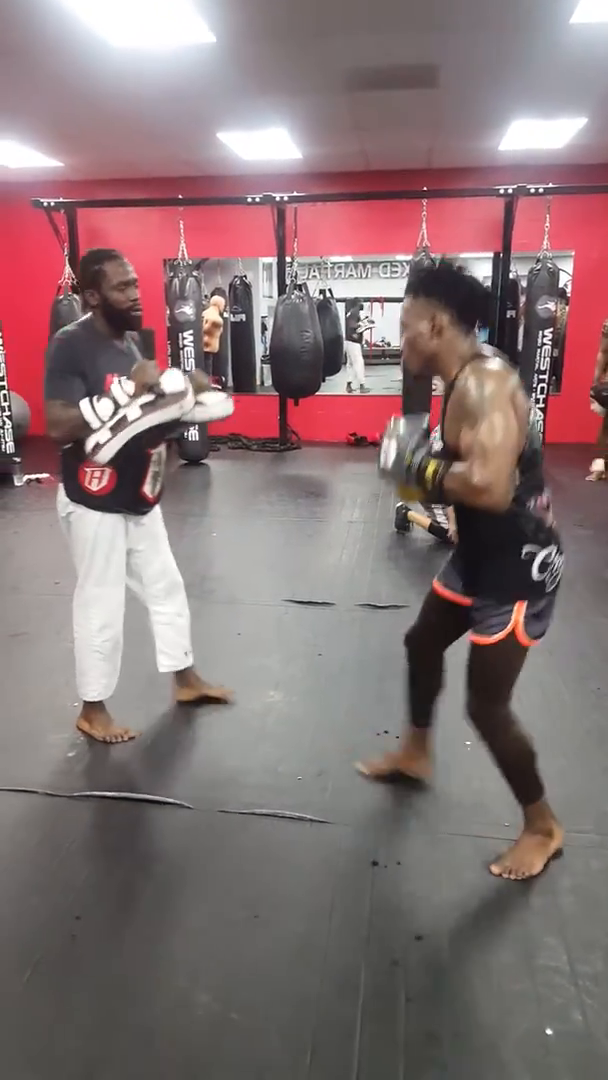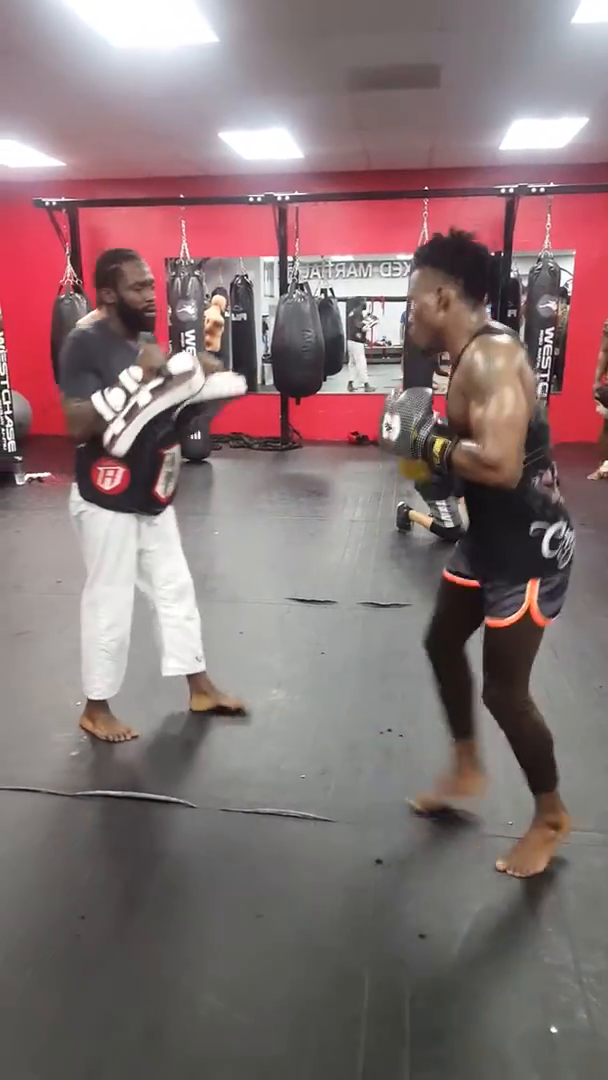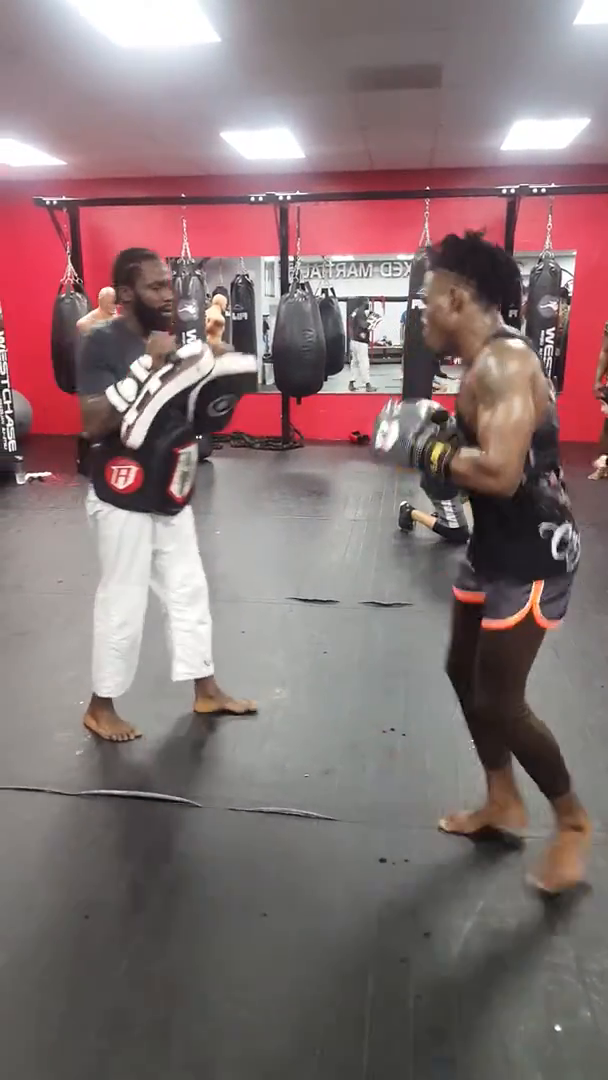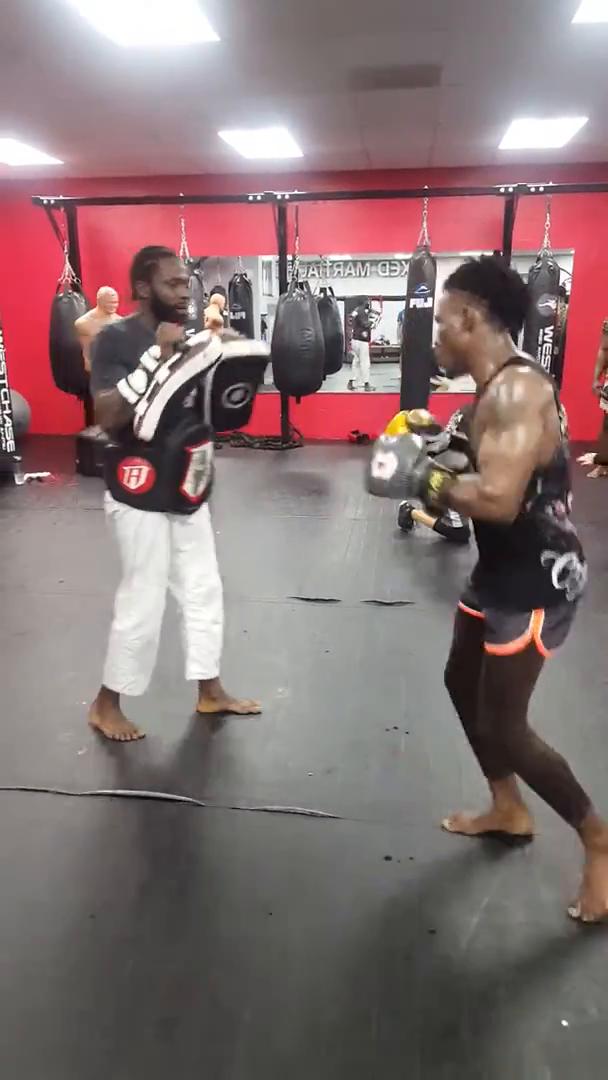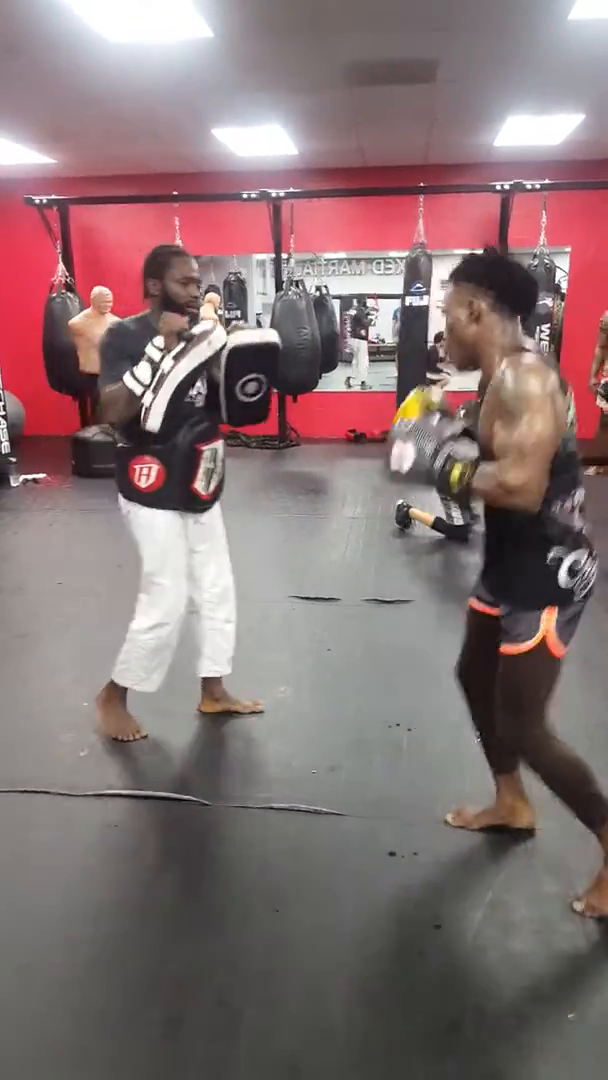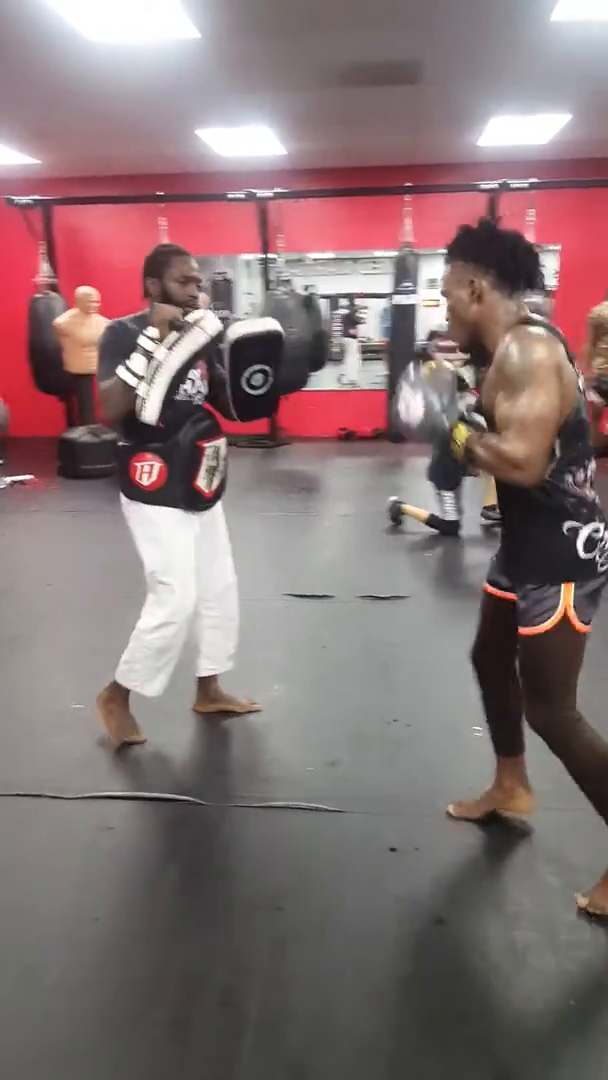
dt=0.1s
person 1, frame 1
left shoulder: (485, 383)
right shoulder: (465, 383)
left elbow: (492, 488)
left wrist: (420, 466)
right wrist: (421, 463)
left hip: (518, 567)
right hip: (478, 557)
left knee: (486, 707)
right knee: (421, 644)
left ankle: (543, 827)
right ankle: (414, 752)
person 1, frame 2
left shoulder: (489, 357)
right shoulder: (474, 357)
left elbow: (501, 465)
left wrist: (428, 441)
right wrist: (439, 439)
left hip: (527, 548)
right hip: (487, 537)
left knee: (505, 693)
right knee: (441, 643)
left ankle: (550, 819)
right ankle: (465, 769)
person 1, frame 3
left shoulder: (503, 361)
right shoulder: (487, 360)
left elbow: (500, 471)
left wrist: (425, 448)
right wrist: (435, 445)
left hip: (533, 552)
right hip: (495, 544)
left knee: (499, 701)
right knee: (464, 669)
left ankle: (570, 821)
right ankle: (503, 801)
person 1, frame 4
left shoulder: (514, 389)
right shoulder: (501, 385)
left elbow: (499, 499)
left wrist: (422, 478)
right wrist: (436, 452)
left hip: (536, 577)
right hip: (503, 568)
left knee: (504, 724)
right knee: (463, 681)
right ankle: (508, 808)
person 1, frame 5
left shoulder: (521, 377)
right shoulder: (505, 375)
left elbow: (522, 488)
left wrist: (445, 469)
left hip: (546, 573)
right hip: (512, 563)
left knee: (524, 729)
right knee: (475, 675)
right ankle: (511, 802)
person 1, frame 6
left shoulder: (525, 348)
right shoulder: (515, 350)
left elbow: (524, 461)
left wrist: (452, 434)
right wrist: (473, 421)
right hip: (528, 541)
left knee: (551, 711)
right knee: (490, 662)
right ankle: (508, 788)
person 2, frame 1
left shoulder: (128, 341)
right shoulder: (71, 346)
right elbow: (58, 425)
right wrist: (130, 393)
left hip: (139, 493)
right hip: (95, 500)
left knee: (165, 585)
right knee: (101, 603)
left ankle: (185, 678)
right ankle: (93, 709)
person 2, frame 2
left shoulder: (144, 342)
right shoulder: (85, 344)
right elbow: (76, 424)
right wrist: (136, 377)
left hip: (154, 493)
right hip: (108, 498)
left knee: (175, 589)
right knee: (109, 602)
left ankle: (200, 688)
right ankle: (95, 707)
person 2, frame 3
left shoulder: (161, 341)
right shoulder: (102, 343)
left elbow: (181, 411)
right elbow: (93, 421)
right wrist: (147, 368)
left hip: (170, 493)
right hip: (124, 497)
left knee: (188, 591)
right knee: (123, 602)
left ankle: (206, 690)
right ankle: (100, 706)
person 2, frame 4
left shoulder: (183, 341)
right shoulder: (116, 339)
right elbow: (108, 416)
right wrist: (156, 358)
left knee: (204, 591)
right knee: (142, 601)
left ankle: (210, 691)
right ankle: (107, 702)
person 2, frame 5
left shoulder: (194, 336)
right shoulder: (125, 336)
left elbow: (221, 410)
right elbow: (114, 410)
right wrist: (161, 349)
left hip: (199, 488)
right hip: (152, 493)
left knee: (216, 590)
right knee: (164, 602)
left ankle: (213, 690)
right ankle: (114, 695)
person 2, frame 6
right shoulder: (124, 333)
left elbow: (230, 404)
right elbow: (112, 406)
right wrist: (156, 340)
right hip: (155, 494)
left knee: (218, 590)
right knee: (173, 601)
left ankle: (208, 689)
right ankle: (116, 696)
